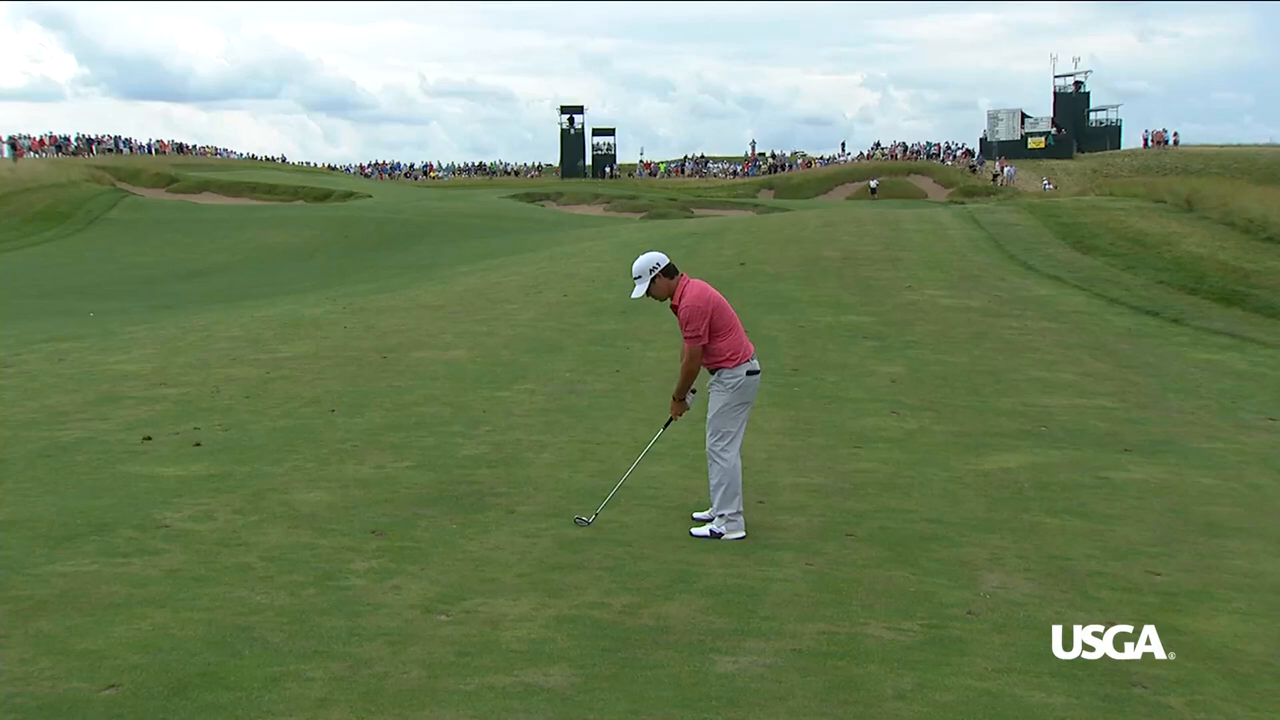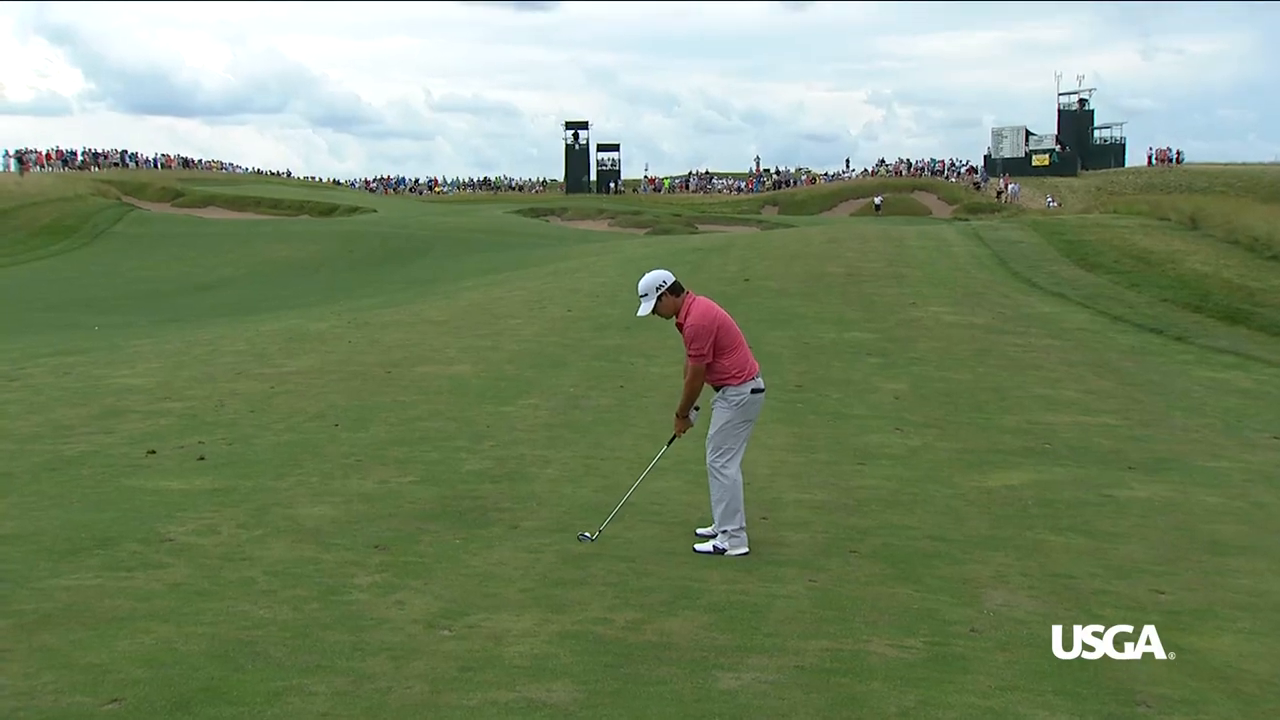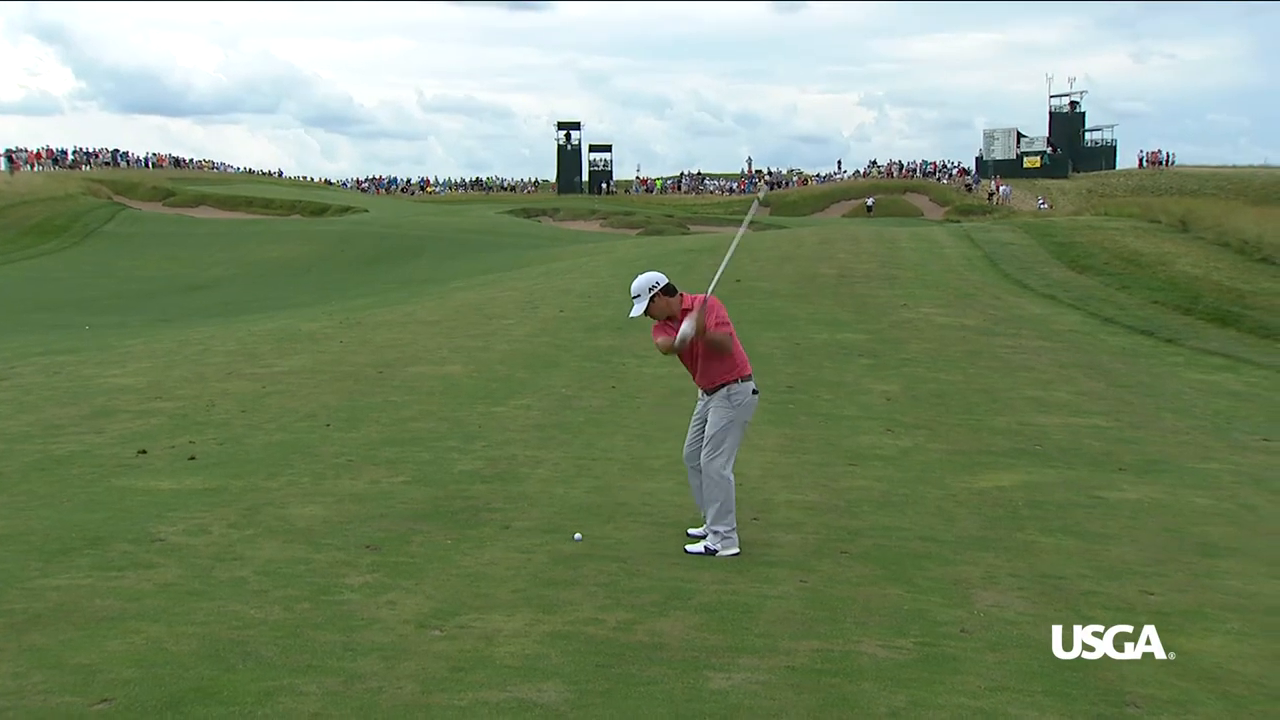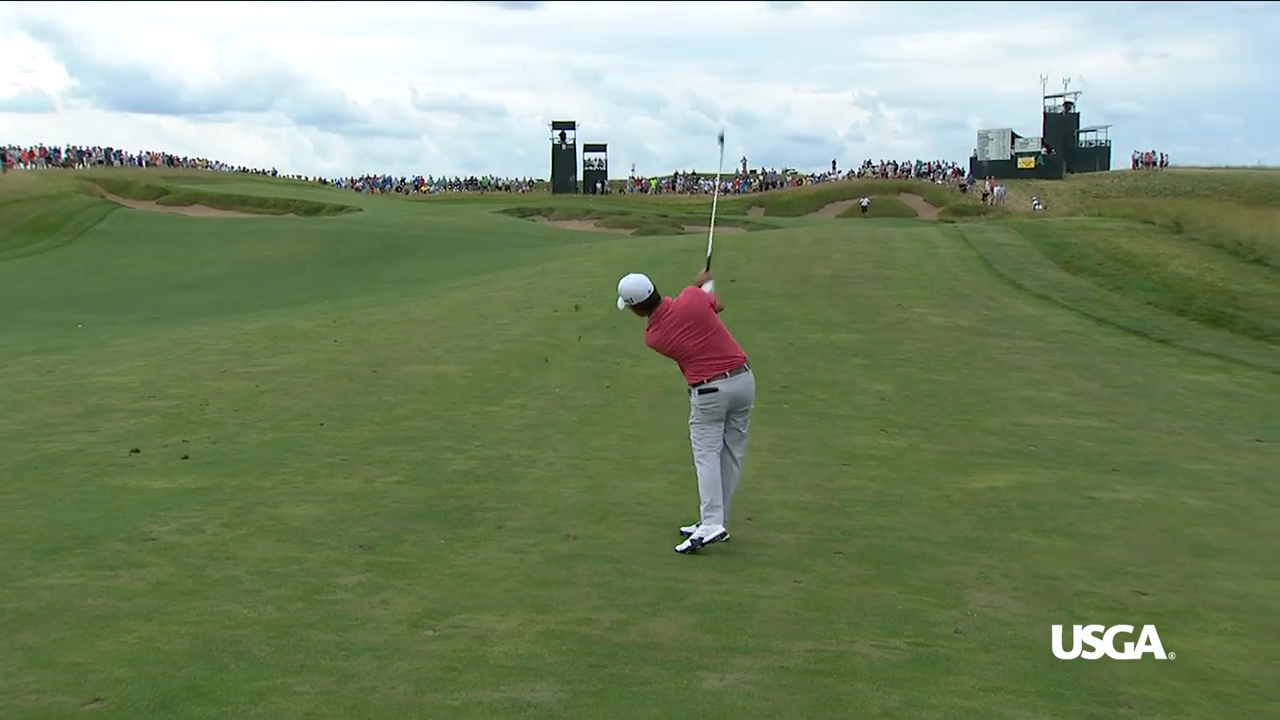
dt=0.7s
person 1, frame 1
left shoulder: (692, 302)
right shoulder: (690, 290)
left elbow: (693, 359)
right elbow: (688, 349)
left wrist: (677, 398)
right wrist: (681, 392)
left hip: (734, 375)
right hip: (733, 372)
left knee: (721, 447)
right knee: (719, 444)
left ankle: (729, 523)
right ankle: (723, 509)
person 1, frame 2
left shoulder: (697, 321)
right shoulder: (695, 307)
left elbow: (696, 377)
right elbow: (691, 364)
left wrist: (681, 414)
right wrist: (686, 408)
left hip: (738, 392)
right hip: (738, 389)
left knee: (721, 463)
right knee: (721, 459)
left ankle: (733, 538)
right ankle: (726, 525)
person 1, frame 3
left shoulder: (706, 304)
right shoulder: (661, 326)
left elbow: (727, 346)
right elbow: (666, 347)
left wrist: (701, 329)
right wrist: (684, 334)
left hip: (733, 393)
right hip: (709, 395)
left knee: (714, 464)
right knee: (694, 458)
left ankle: (724, 540)
right ankle: (715, 525)
person 1, frame 4
left shoulder: (653, 337)
right shoulder: (692, 297)
right elbow: (716, 305)
right wrist: (703, 284)
left hip: (709, 391)
right hip: (743, 379)
left knee: (707, 456)
right knee: (731, 455)
left ankle: (712, 524)
right ankle: (715, 521)
